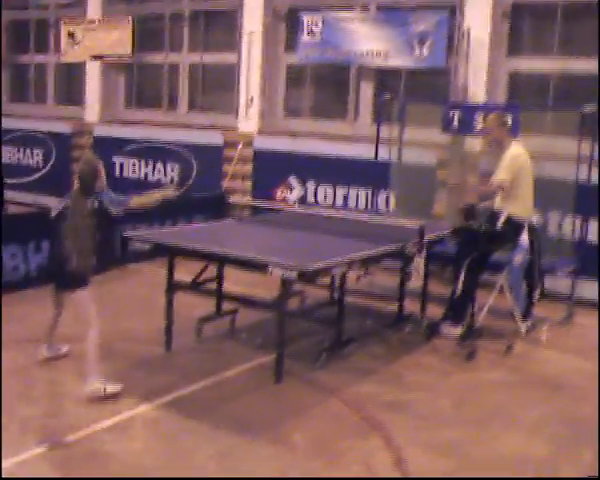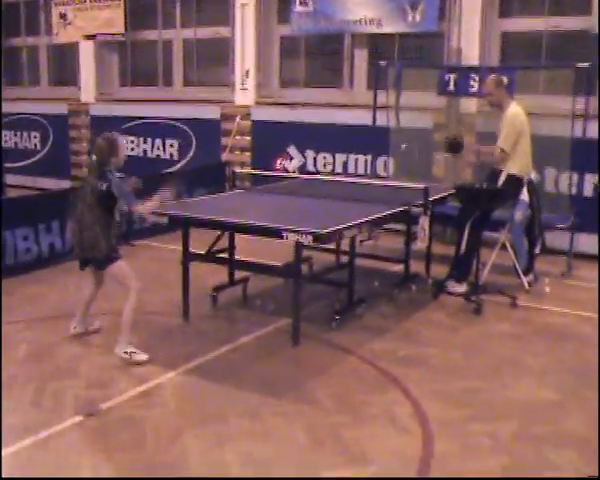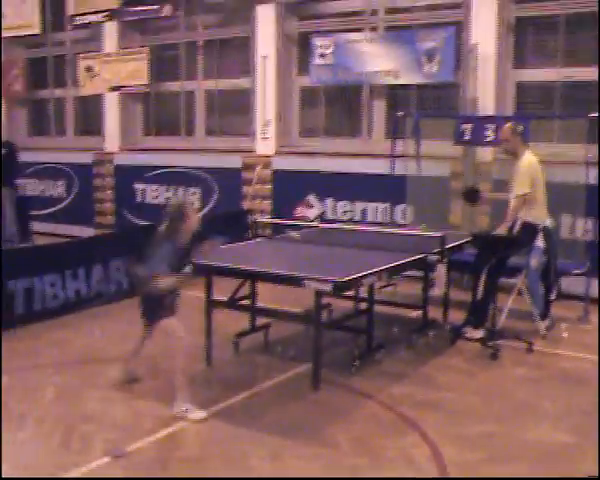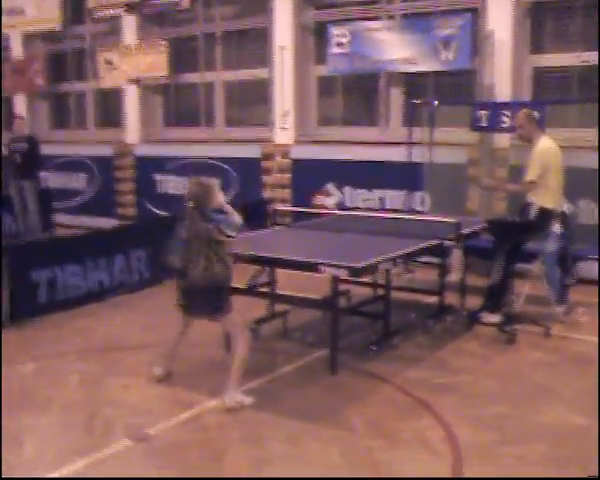
dt=0.4s
person 1, frame 1
left shoulder: (71, 199)
right shoulder: (98, 201)
left elbow: (54, 218)
right elbow: (138, 203)
right wrist: (164, 193)
left hip: (60, 263)
right hip: (76, 267)
left knee: (59, 306)
right knee: (92, 322)
left ankle: (49, 347)
right ankle: (94, 381)
person 1, frame 2
left shoulder: (91, 176)
right shoulder: (112, 183)
right elbow: (139, 210)
right wrist: (159, 199)
left hip: (85, 240)
right hip: (101, 243)
left knee: (97, 281)
right knee: (133, 287)
left ankle: (80, 323)
right ankle: (124, 346)
person 1, frame 3
left shoulder: (187, 240)
right shoulder: (168, 247)
right elbow: (157, 283)
right wrist: (169, 281)
left hip: (166, 297)
right hip: (156, 299)
left knee: (147, 334)
right knee: (181, 344)
left ankle: (127, 370)
right ankle: (182, 404)
person 1, frame 4
left shoulder: (187, 226)
right shoulder: (215, 221)
left elbow: (180, 261)
right elbow: (238, 222)
right wrist: (225, 205)
left hip: (189, 285)
right hip: (212, 288)
left knee: (184, 327)
right knee: (241, 337)
left ankle: (163, 368)
right ankle: (232, 393)
person 2, frame 1
left shoulder: (513, 155)
right shoulder: (516, 152)
left elbow: (497, 188)
left hip: (507, 219)
right hip: (516, 219)
left knee: (467, 256)
left ankle: (454, 321)
person 2, frame 2
left shoulder: (512, 115)
right shoulder: (510, 113)
left elbow: (502, 155)
right elbow: (500, 150)
left hip: (508, 178)
right hip: (512, 177)
left knee: (469, 215)
left ankle: (458, 279)
person 2, frame 3
left shoulder: (525, 163)
right shoulder: (526, 161)
left elbow: (522, 200)
left wrist: (505, 226)
left hip: (524, 225)
right hip: (529, 224)
left knee: (485, 261)
right knee: (493, 263)
left ankle: (475, 325)
person 2, frame 4
left shoulder: (540, 149)
right shoulder: (548, 145)
left elbow: (527, 187)
left wrist: (498, 186)
left hip: (539, 210)
right hip: (549, 210)
left knee: (503, 247)
left ankle: (492, 309)
